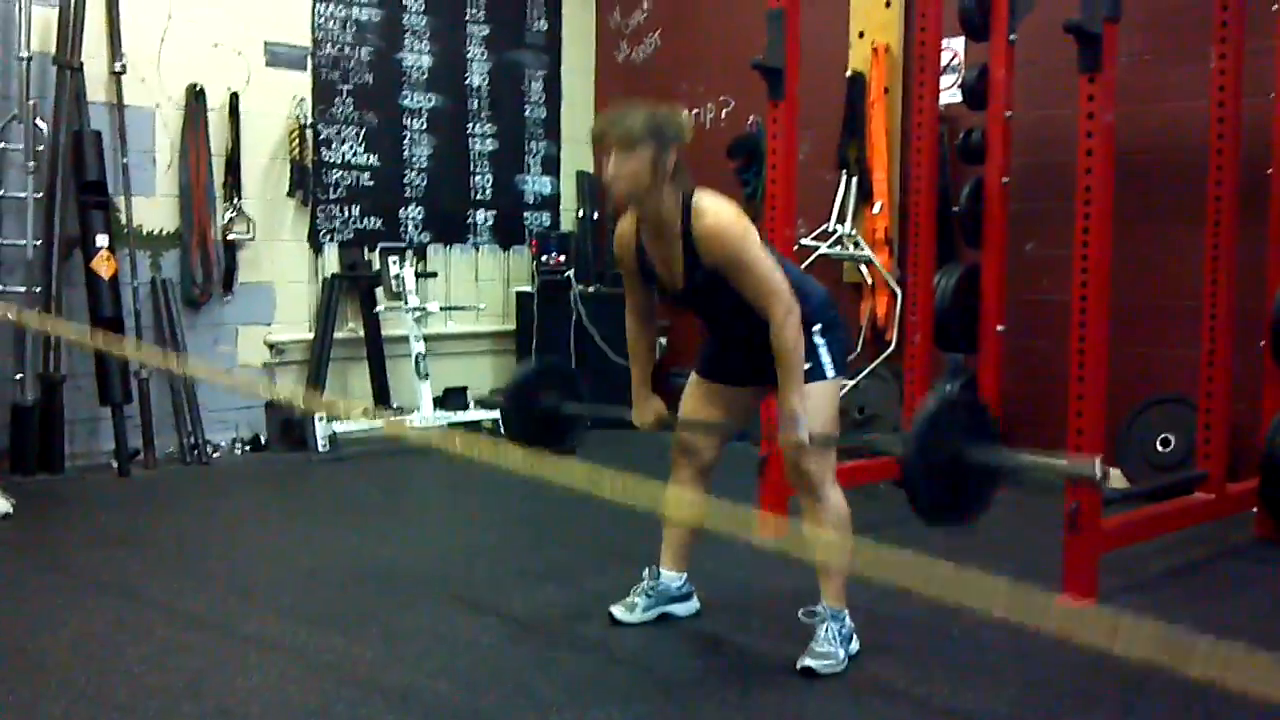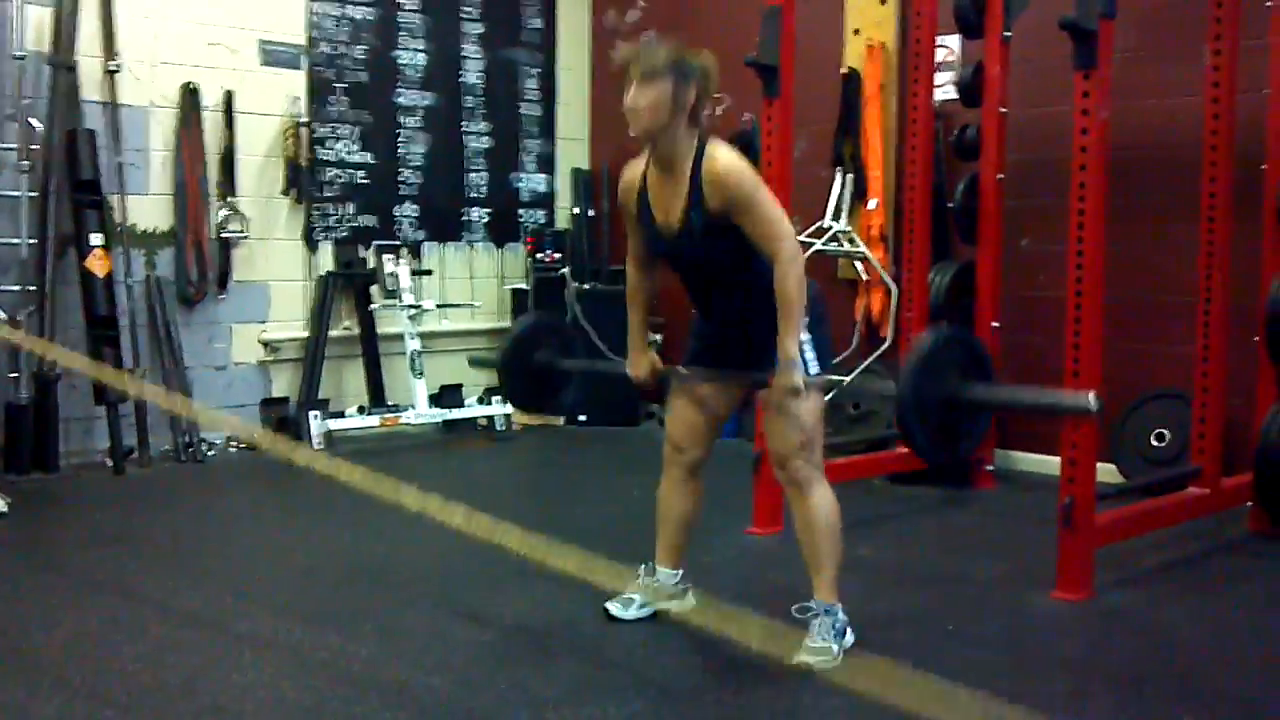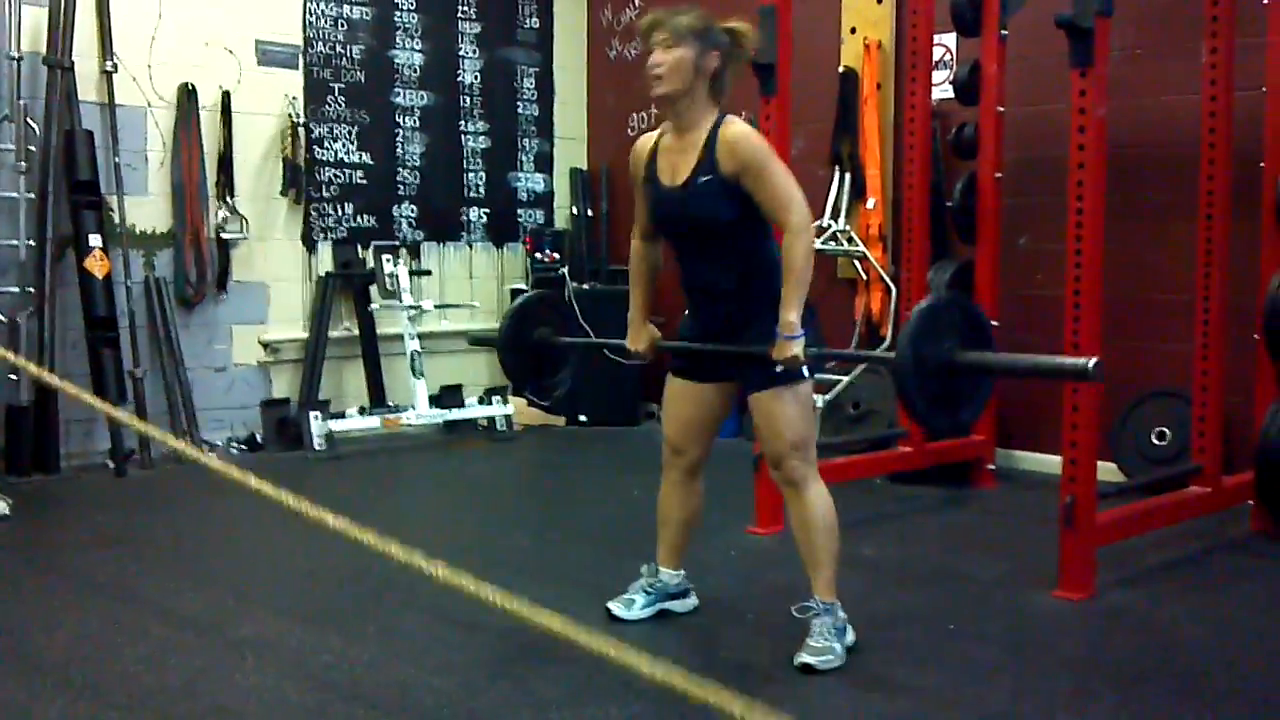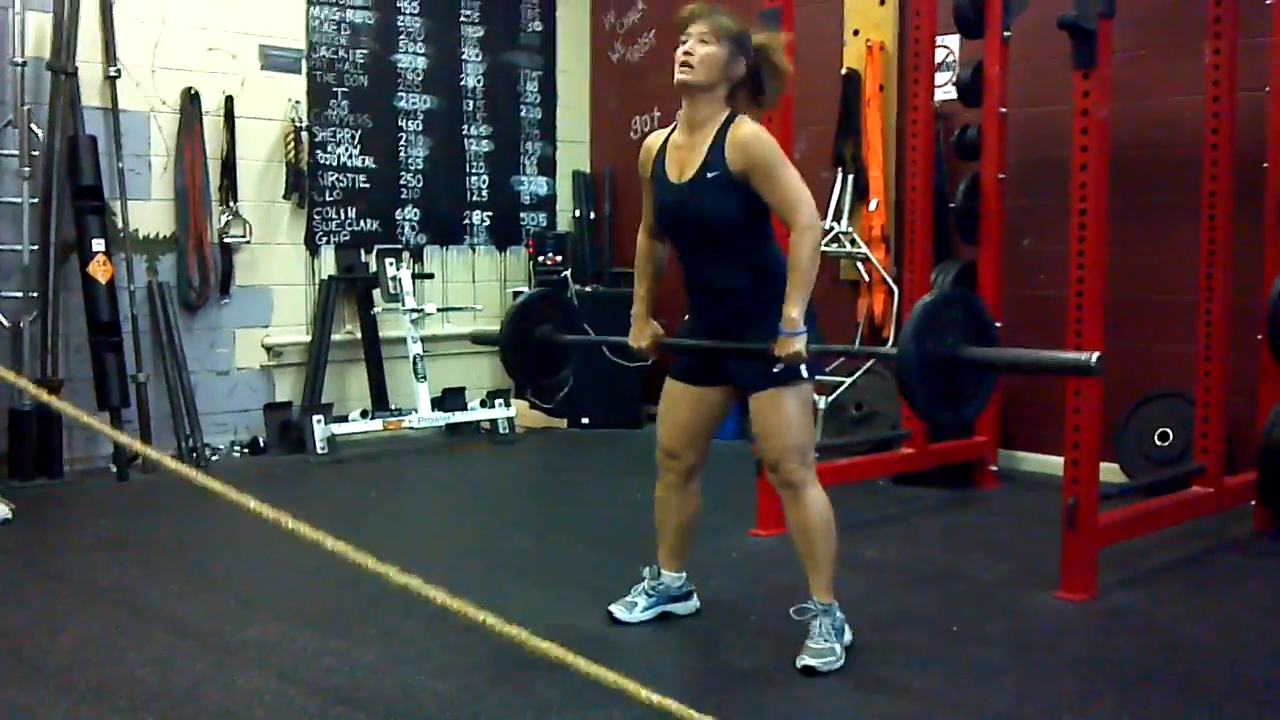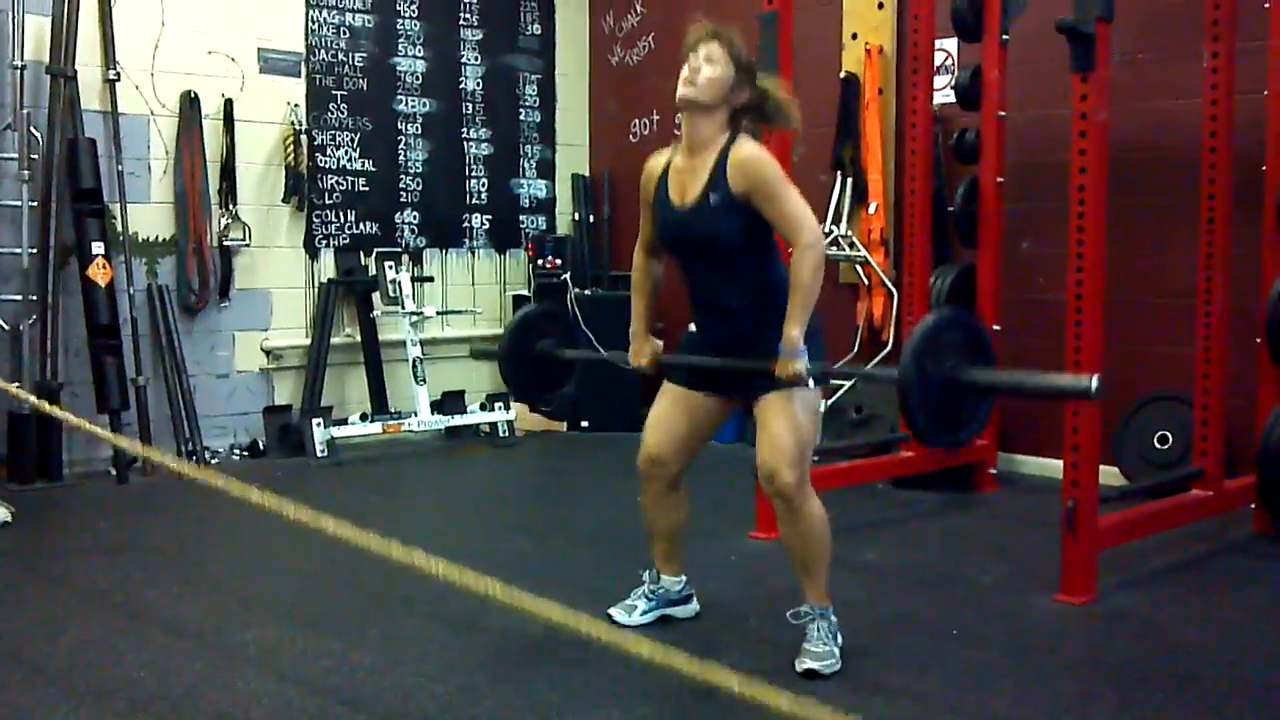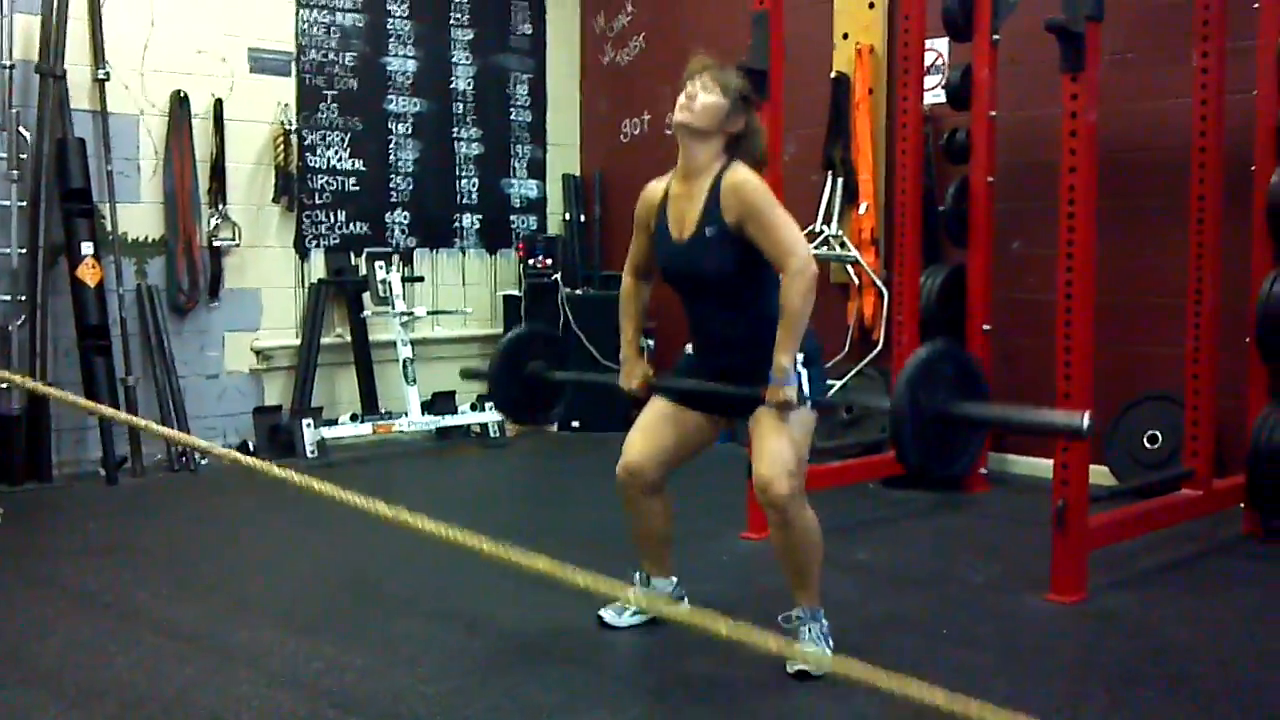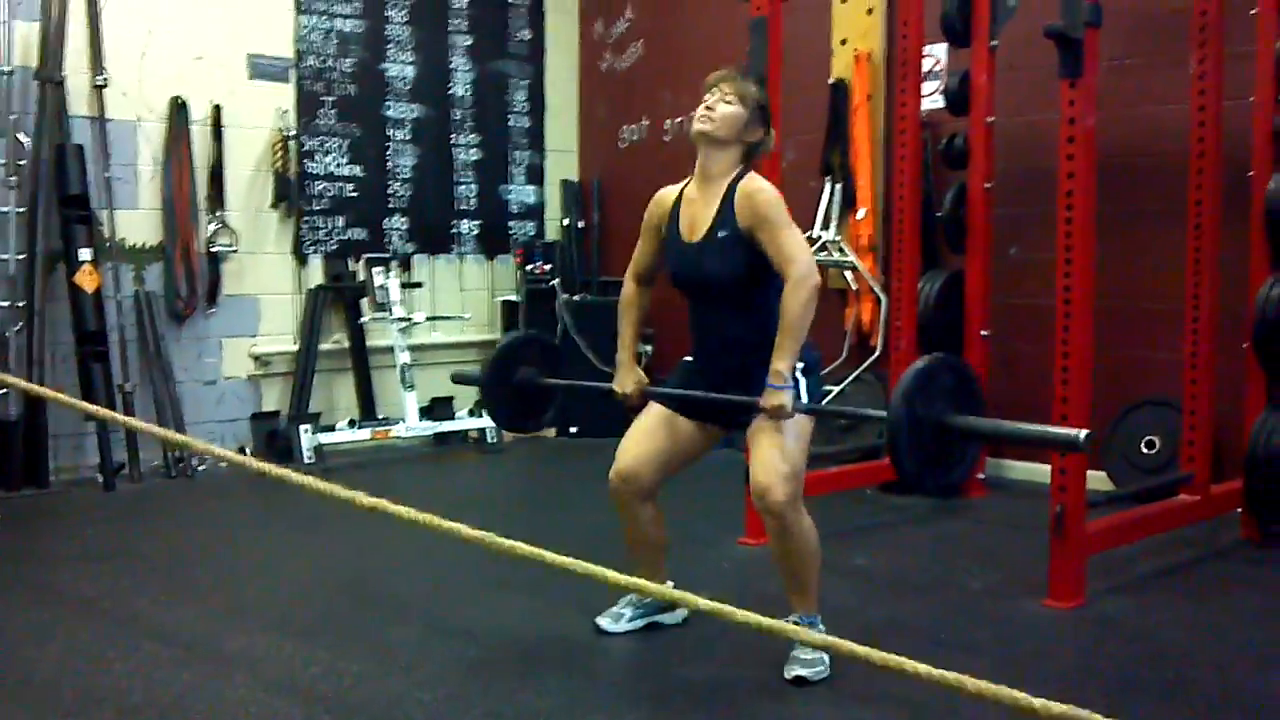
dt=0.1s
person 1, frame 1
left shoulder: (714, 221)
right shoulder: (628, 234)
left elbow: (782, 308)
right elbow: (640, 315)
left wrist: (793, 407)
right wrist: (642, 394)
left hip: (806, 330)
right hip: (734, 341)
left knee: (810, 469)
right knee: (688, 453)
left ankle: (835, 621)
right ankle: (671, 583)
person 1, frame 2
left shoulder: (723, 170)
right shoulder: (635, 180)
left elbow: (788, 257)
right elbow: (640, 266)
left wrist: (789, 356)
right wrist: (638, 345)
left hip: (777, 326)
right hip: (716, 331)
left knee: (797, 466)
right knee: (680, 455)
left ankle: (828, 616)
right ankle: (665, 582)
person 1, frame 3
left shoulder: (736, 140)
right shoulder: (646, 151)
left elbow: (797, 224)
right elbow: (645, 238)
left wrist: (790, 325)
right wrist: (638, 318)
left hip: (766, 321)
right hip: (705, 326)
left knee: (792, 466)
right knee: (680, 457)
left ankle: (829, 613)
right ankle: (668, 581)
person 1, frame 4
left shoulder: (747, 138)
right shoulder: (657, 148)
left elbow: (807, 223)
right elbow: (651, 234)
left wrist: (791, 321)
right wrist: (642, 314)
left hip: (770, 325)
right hip: (705, 328)
left knee: (787, 467)
right knee: (675, 457)
left ankle: (826, 614)
right ankle: (671, 582)
person 1, frame 5
left shoulder: (747, 160)
right shoulder: (658, 168)
left elbow: (809, 243)
right elbow: (648, 251)
left wrist: (793, 343)
right wrist: (640, 332)
left hip: (775, 341)
right hip: (709, 341)
left knee: (784, 478)
right knee: (656, 465)
left ankle: (820, 617)
right ankle: (669, 585)
person 1, frame 6
left shoulder: (743, 186)
right shoulder: (655, 197)
left elbow: (802, 270)
right elbow: (636, 276)
left wrist: (783, 369)
right wrist: (630, 355)
left hip: (775, 361)
right hip: (708, 360)
left knee: (777, 487)
right knee: (634, 471)
left ankle: (811, 620)
right ankle: (658, 586)
person 1, frame 7
left shoulder: (755, 195)
right shoulder: (665, 204)
left elbow: (804, 279)
right elbow: (638, 281)
left wrist: (779, 377)
right wrist: (626, 361)
left hip: (775, 369)
right hip: (706, 369)
left knee: (775, 494)
right knee: (628, 477)
left ankle: (807, 626)
right ankle: (654, 595)
